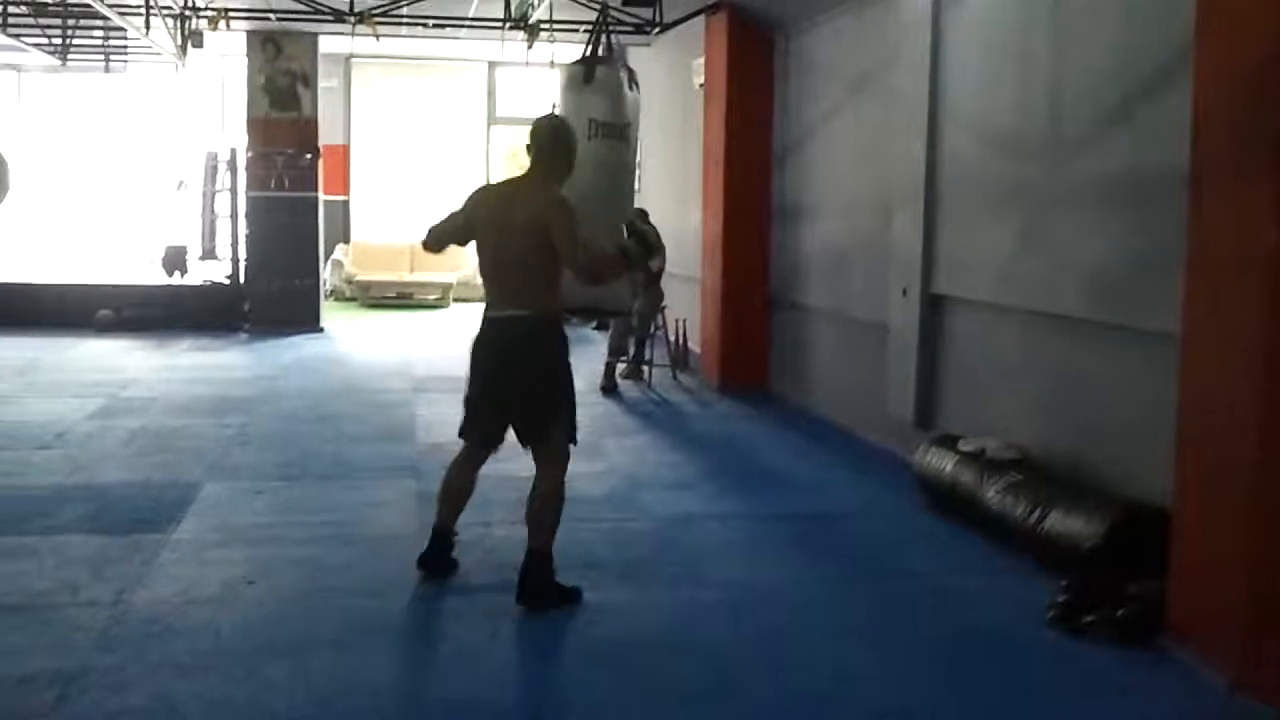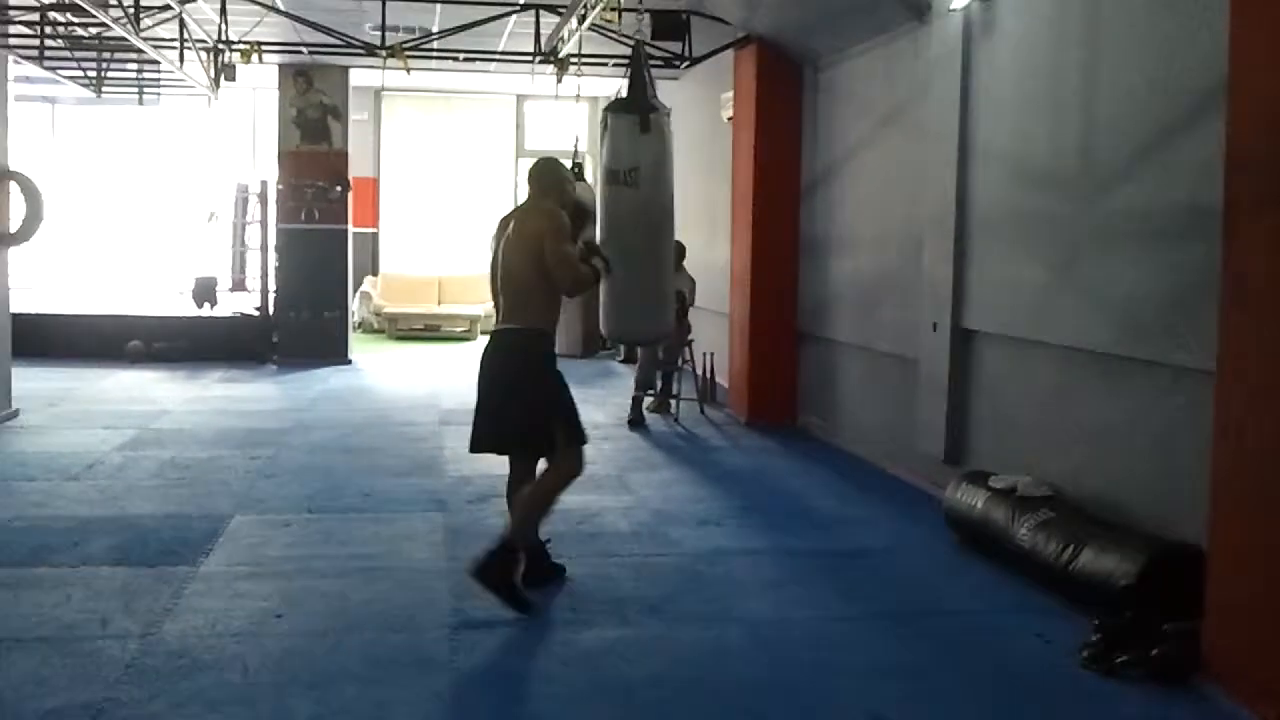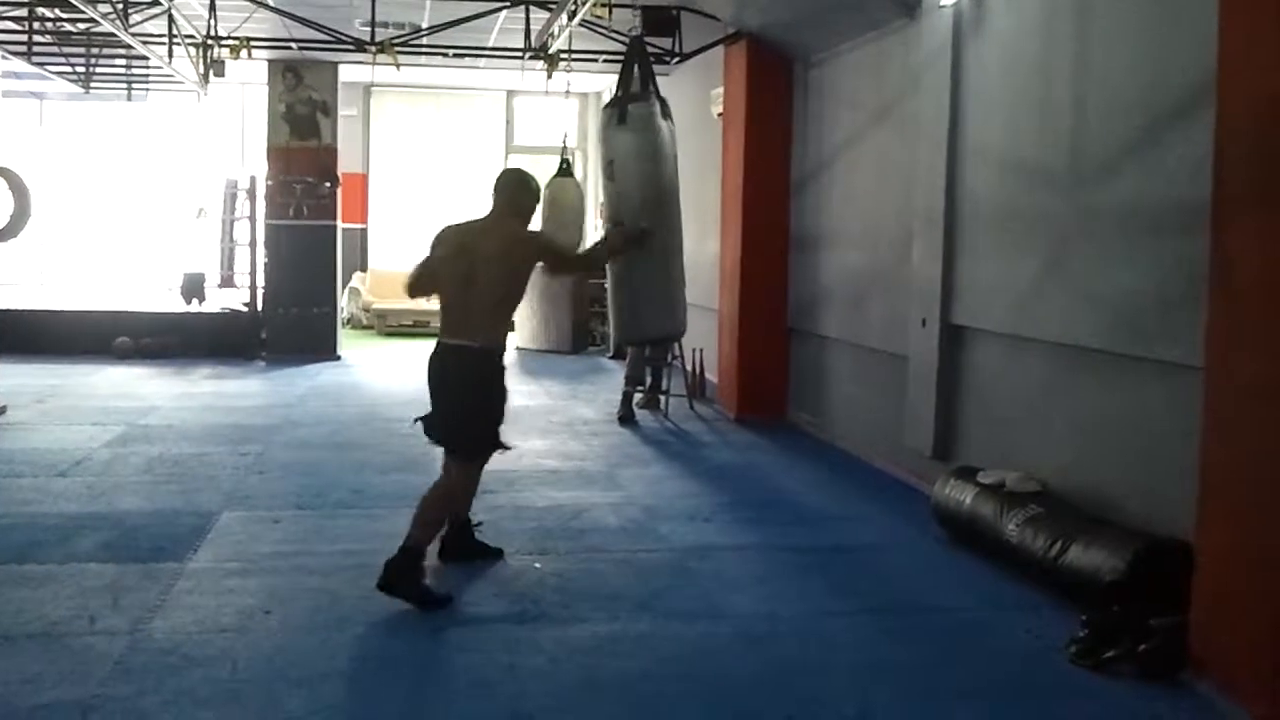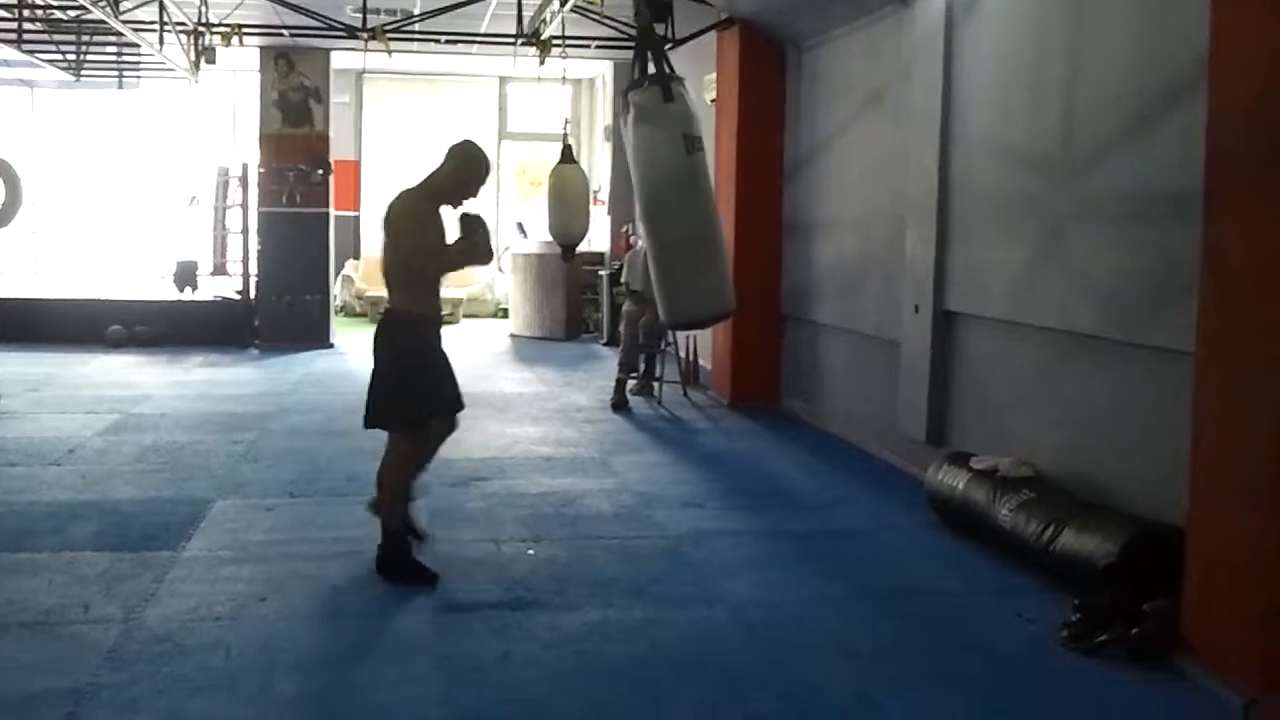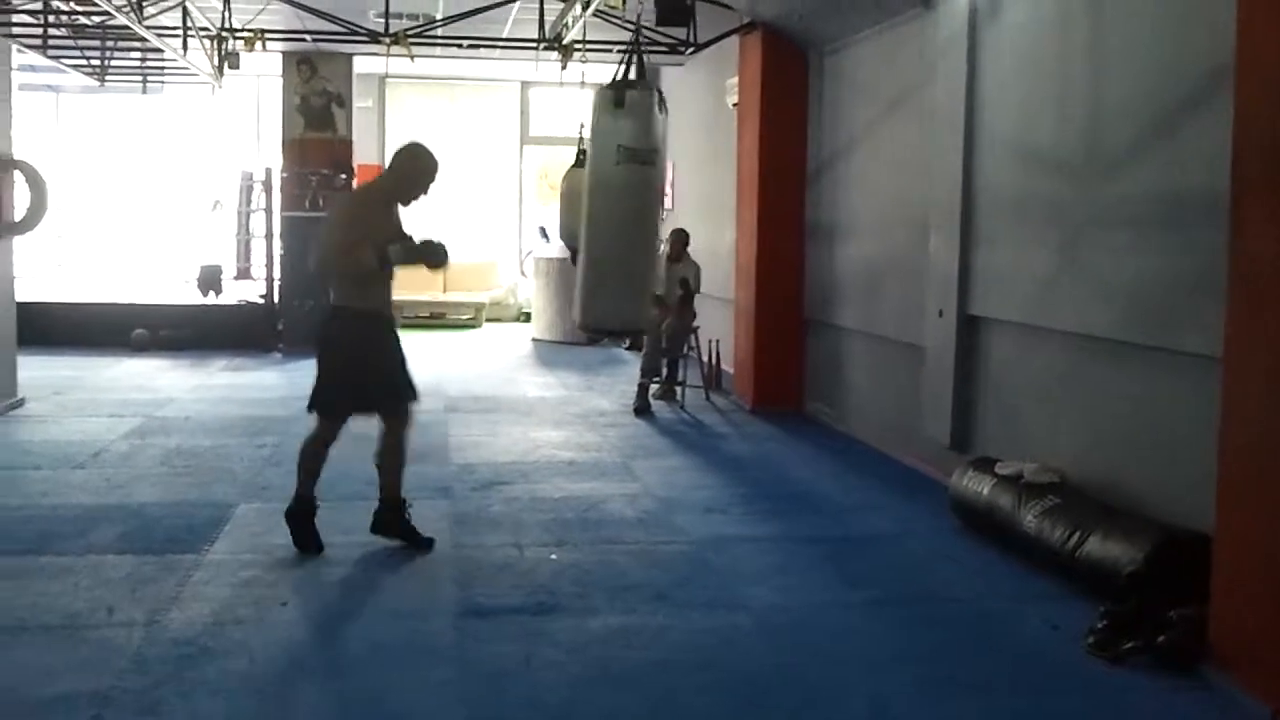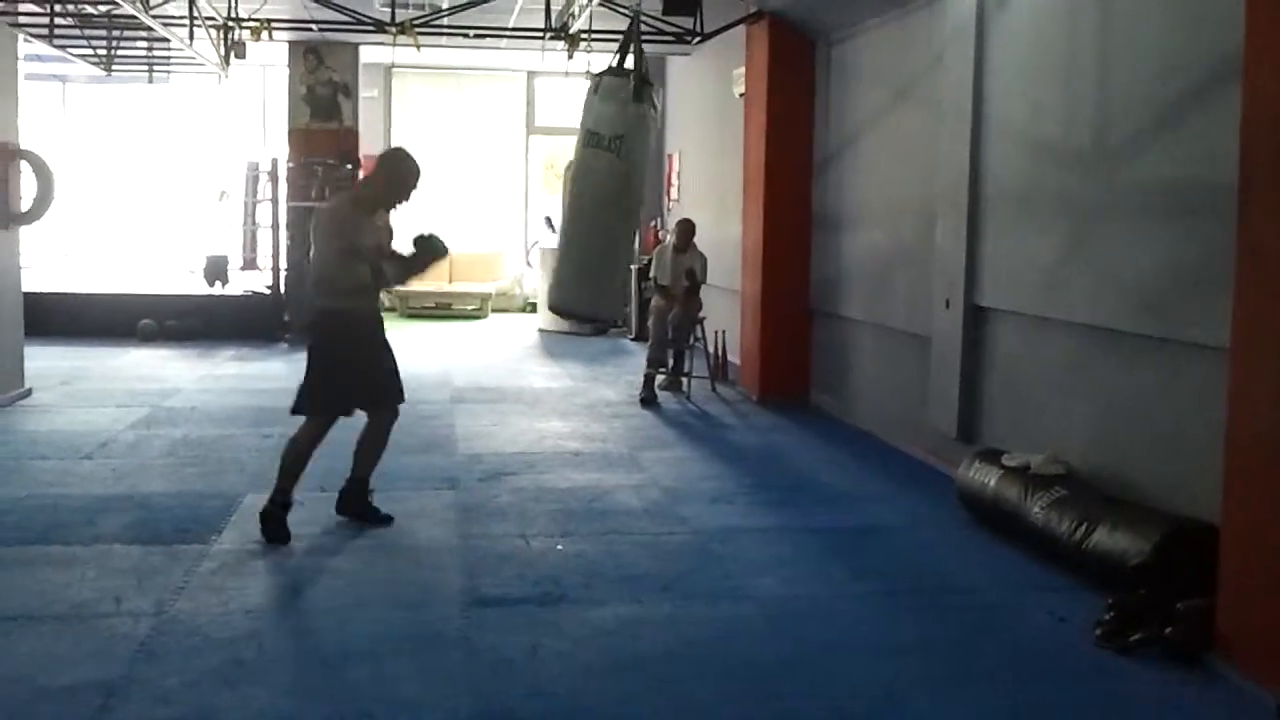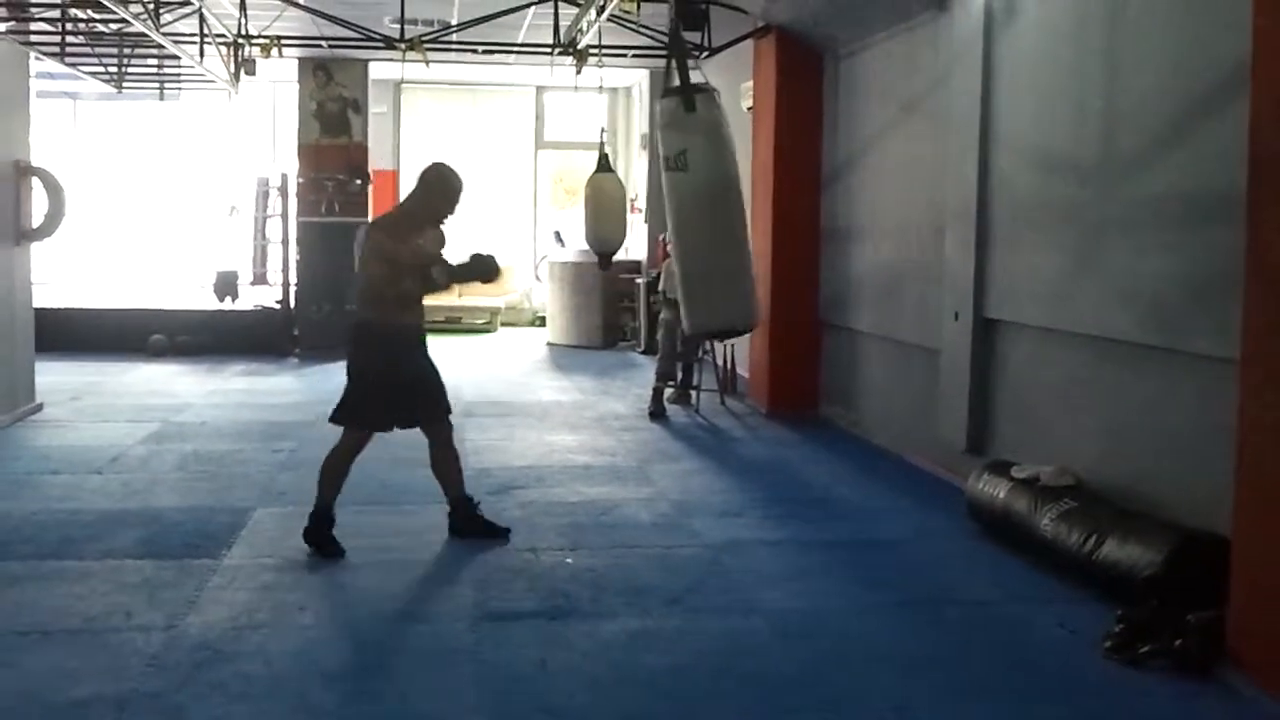
dt=0.7s
person 1, frame 1
left shoulder: (485, 198)
right shoulder: (555, 207)
left elbow: (433, 241)
right elbow: (585, 270)
right wrist: (625, 260)
left hip: (493, 336)
right hip: (537, 339)
left knee: (475, 449)
right knee: (552, 461)
left ankle: (439, 544)
right ankle: (536, 574)
person 1, frame 2
left shoulder: (510, 222)
right shoulder: (549, 218)
right elbow: (570, 283)
left wrist: (577, 254)
right wrist: (598, 265)
left hip: (501, 350)
right hip: (528, 353)
left knee: (522, 463)
right knee: (566, 460)
left ankle: (532, 559)
right ankle: (503, 559)
person 1, frame 3
left shoulder: (451, 237)
right shoulder: (527, 242)
left elbow: (415, 286)
right elbow: (581, 263)
right wrist: (618, 238)
left hip: (449, 357)
right hip: (478, 365)
left knee: (470, 456)
right knee: (459, 469)
left ankle: (459, 536)
right ankle: (403, 568)
person 1, frame 4
left shoulder: (426, 209)
right shoulder: (410, 208)
right elbow: (420, 269)
left wrist: (467, 246)
right wrist: (470, 243)
left hip: (423, 332)
right hip: (404, 333)
left knee: (442, 421)
right knee: (405, 440)
left ankle: (392, 502)
right ankle: (392, 550)
person 1, frame 5
left shoulder: (388, 210)
right shoulder: (352, 208)
right elbow: (324, 265)
left wrist: (412, 251)
right wrist: (390, 252)
left hip: (380, 326)
right hip: (346, 325)
left knee: (398, 419)
right knee: (330, 424)
left ankle: (391, 514)
right ankle: (302, 509)
person 1, frame 6
left shoulder: (378, 217)
right shoulder: (337, 215)
right elbow: (326, 278)
left wrist: (418, 257)
right wrist: (383, 270)
left hip: (368, 325)
right hip: (335, 327)
left knee: (386, 413)
right knee: (318, 424)
left ankle: (354, 495)
right ankle: (276, 507)
person 1, frame 7
left shoulder: (433, 235)
right shoulder: (379, 235)
left elbow: (434, 280)
right elbow: (371, 298)
left wrist: (470, 271)
right wrist: (430, 277)
left hip: (411, 343)
right hip: (376, 343)
left knee: (441, 430)
right knee: (355, 437)
left ankle: (462, 514)
right ankle: (320, 522)
